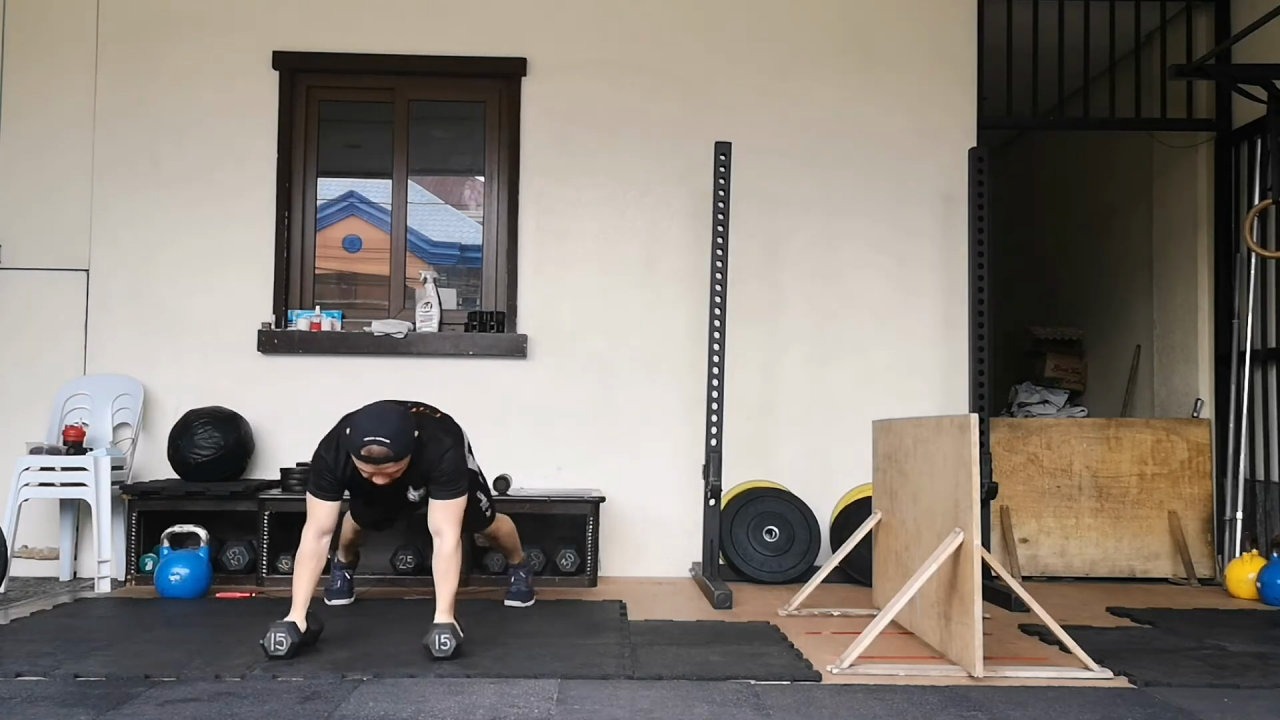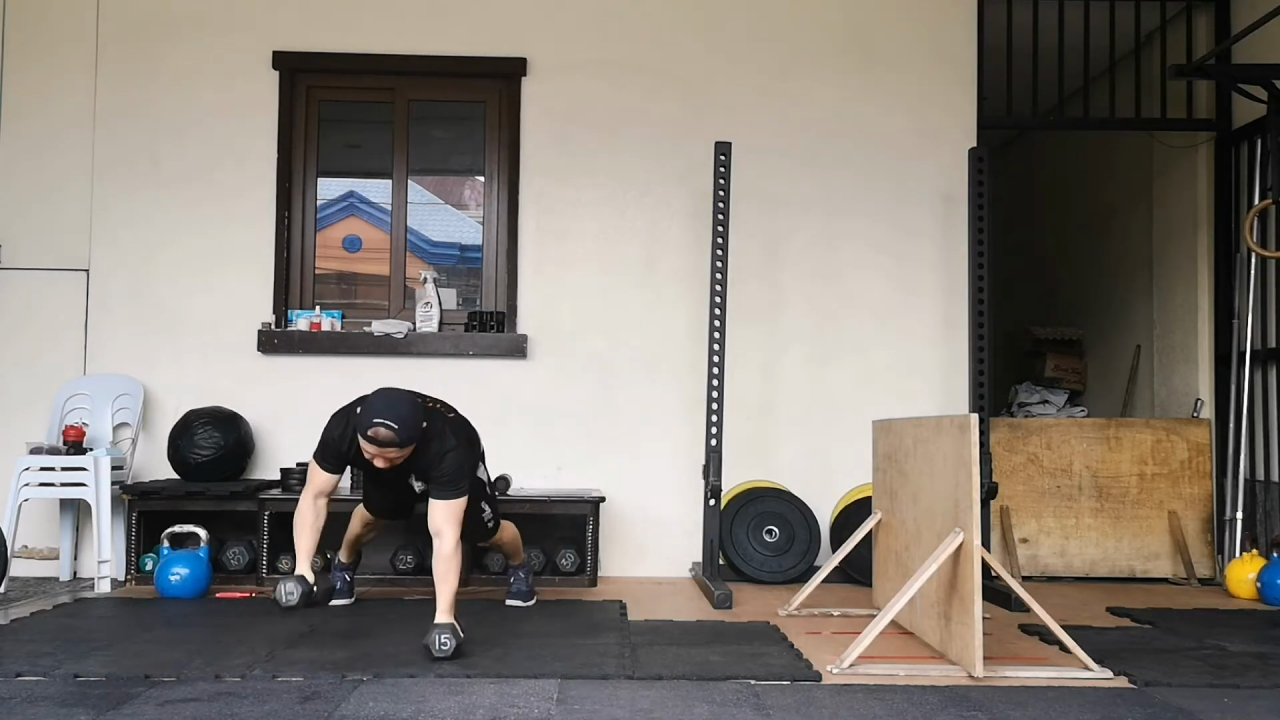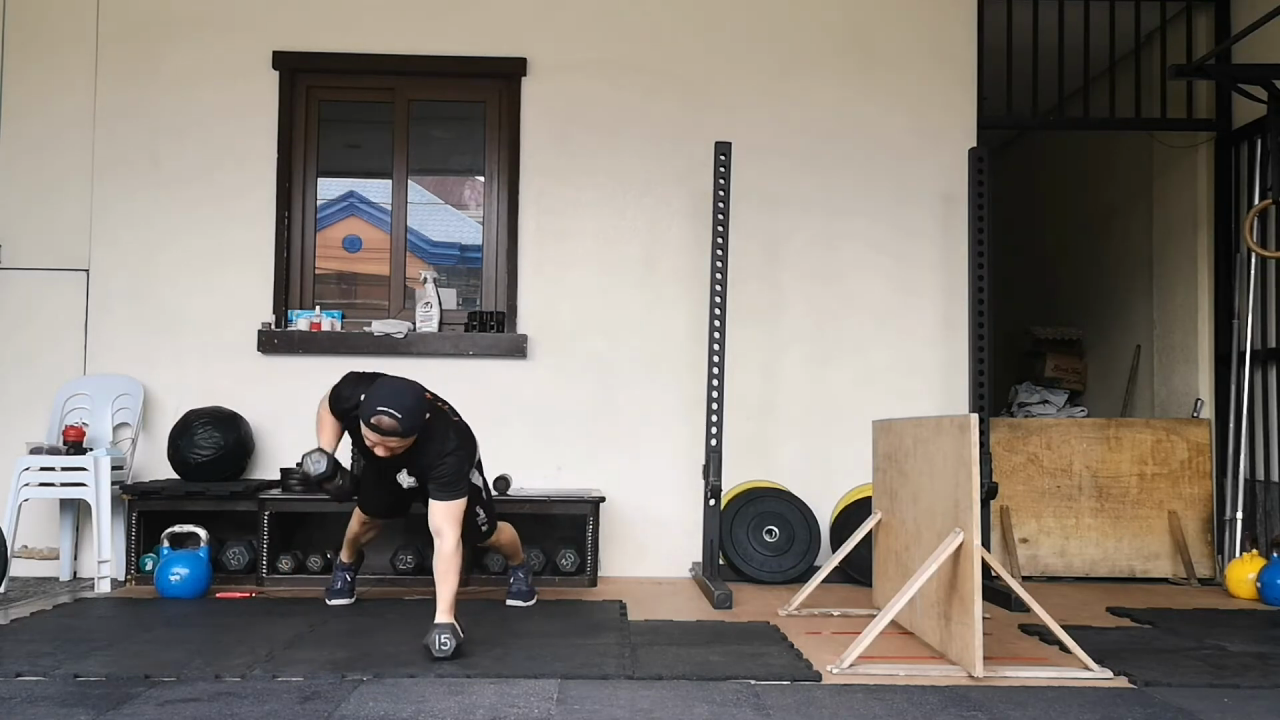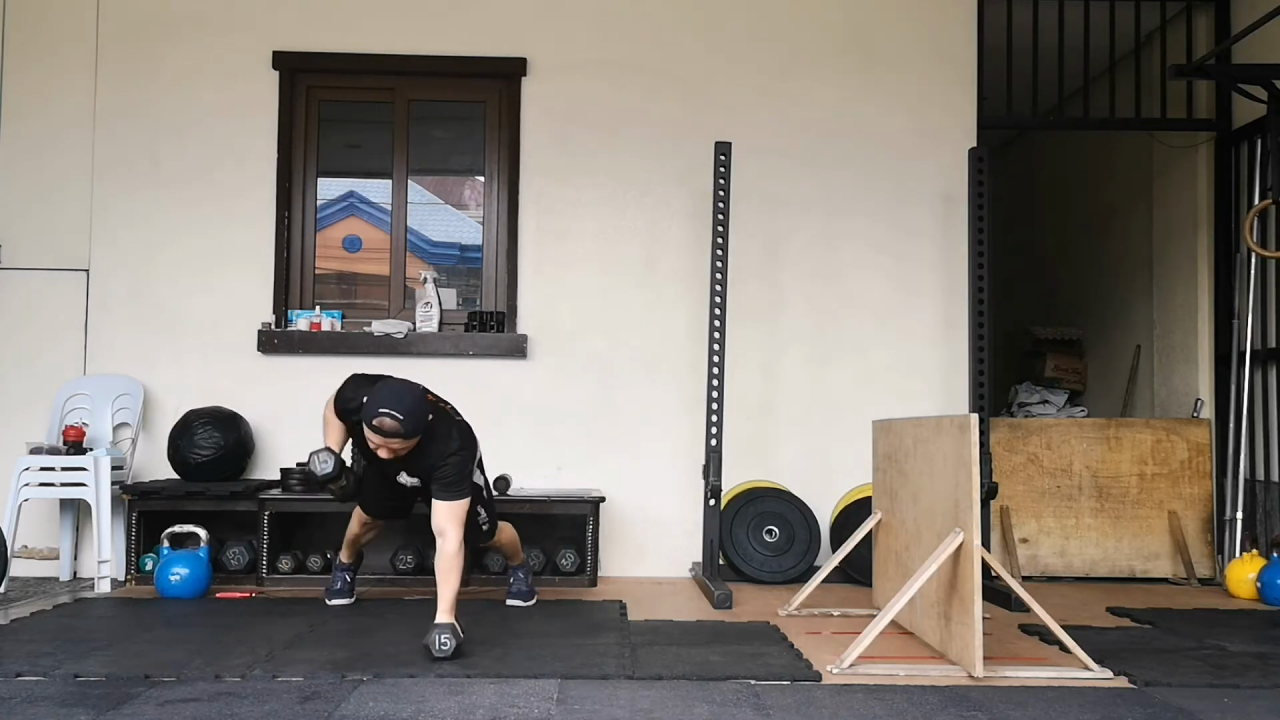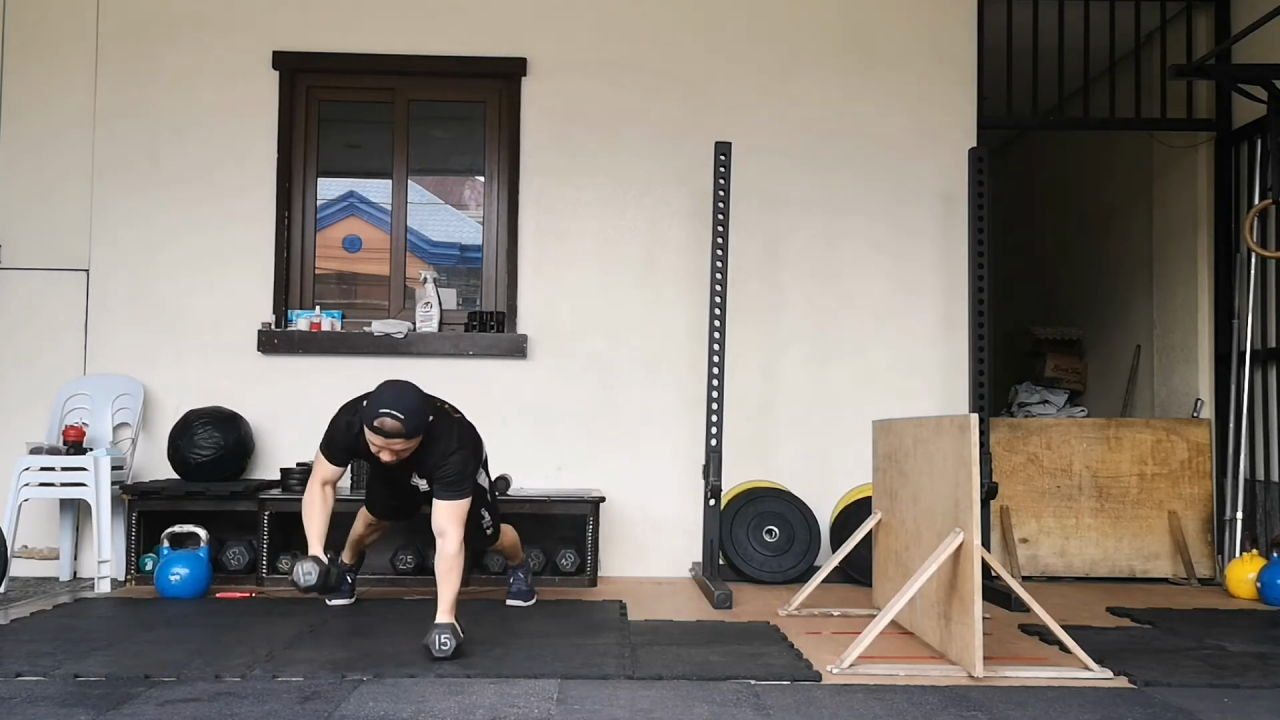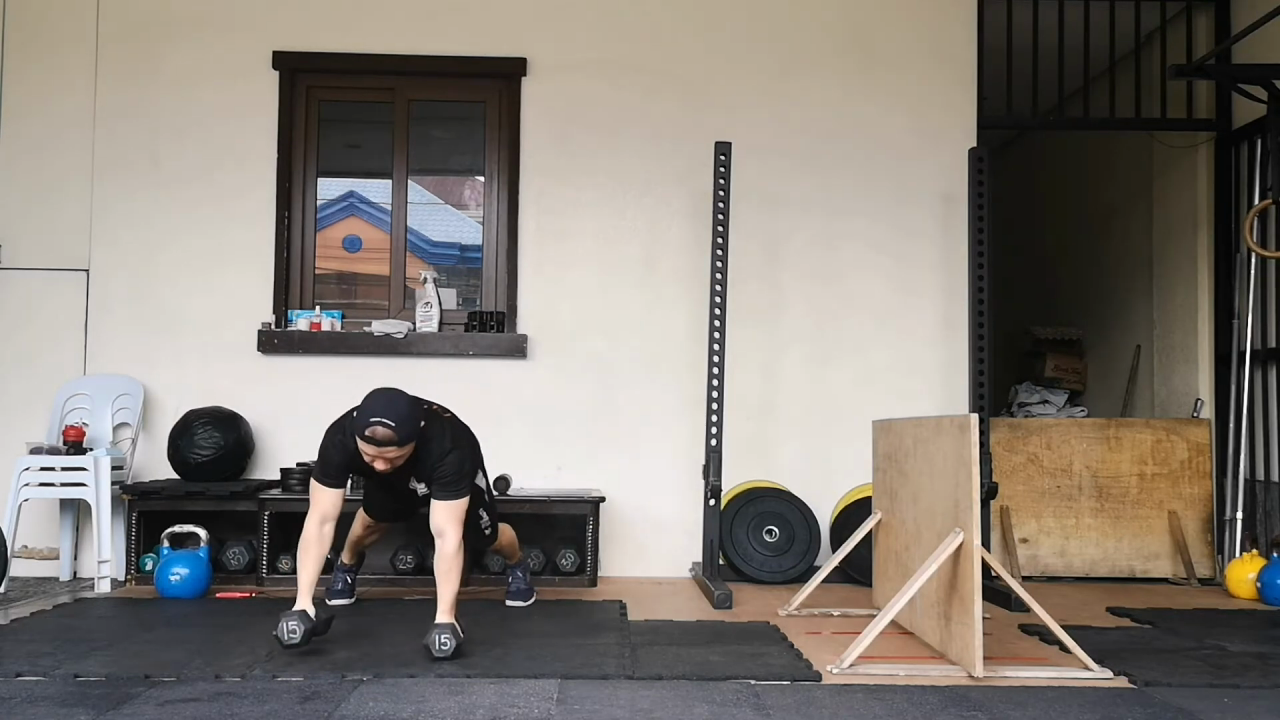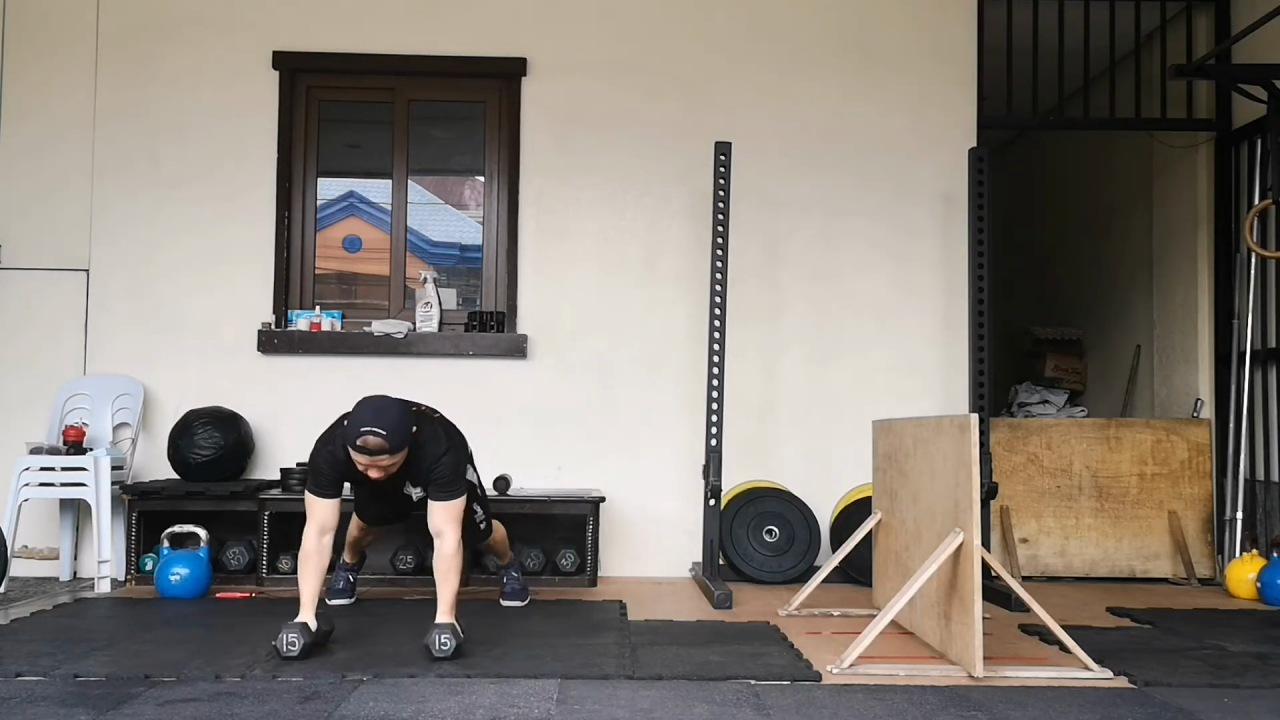
dt=0.2s
person 1, frame 1
left shoulder: (444, 450)
right shoulder: (333, 452)
left elbow: (445, 536)
right elbow: (317, 533)
left wrist: (444, 616)
right wrist: (297, 614)
left knee: (484, 523)
left ankle: (517, 565)
right ankle: (344, 563)
person 1, frame 2
left shoulder: (448, 449)
right shoulder: (344, 428)
left elbow: (445, 536)
right elbow: (315, 497)
left wrist: (444, 616)
right wrist: (302, 567)
left hip: (457, 464)
left knee: (487, 534)
left ankle: (519, 566)
right ankle: (344, 563)
person 1, frame 3
left shoulder: (449, 448)
right shoulder: (354, 396)
left elbow: (445, 536)
right elbow: (329, 407)
left wrist: (445, 616)
left hip: (449, 463)
left knee: (484, 535)
right knee: (369, 515)
left ankle: (519, 566)
right ankle: (346, 563)
person 1, frame 4
left shoulder: (451, 448)
right shoulder: (356, 396)
left elbow: (448, 537)
right elbow: (335, 409)
left wrist: (445, 616)
left hip: (451, 468)
left knee: (484, 535)
right knee: (370, 516)
left ankle: (519, 566)
right ankle: (345, 564)
person 1, frame 5
left shoulder: (453, 448)
right shoulder: (350, 420)
left elbow: (448, 536)
right elbow: (321, 483)
left wrist: (445, 616)
right wrist: (315, 550)
left hip: (455, 469)
left knee: (485, 539)
left ankle: (518, 566)
right ankle: (347, 564)
person 1, frame 6
left shoulder: (448, 448)
right shoulder: (341, 438)
left elbow: (447, 537)
right elbow: (322, 520)
left wrist: (445, 616)
right wrist: (304, 599)
left hip: (456, 475)
left knee: (484, 539)
left ankle: (517, 565)
right ankle: (346, 564)
person 1, frame 7
left shoulder: (441, 450)
right shoulder: (330, 449)
left elbow: (446, 537)
right elbow: (319, 532)
left wrist: (445, 616)
right wrist: (306, 614)
left hip: (445, 471)
left knee: (479, 533)
left ankle: (508, 565)
right ankle: (348, 564)
